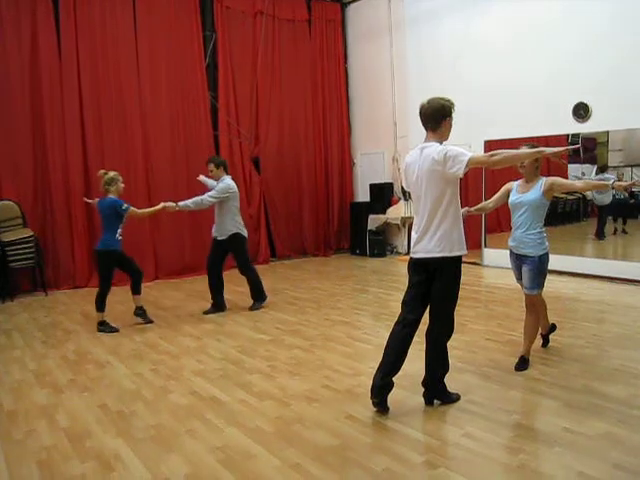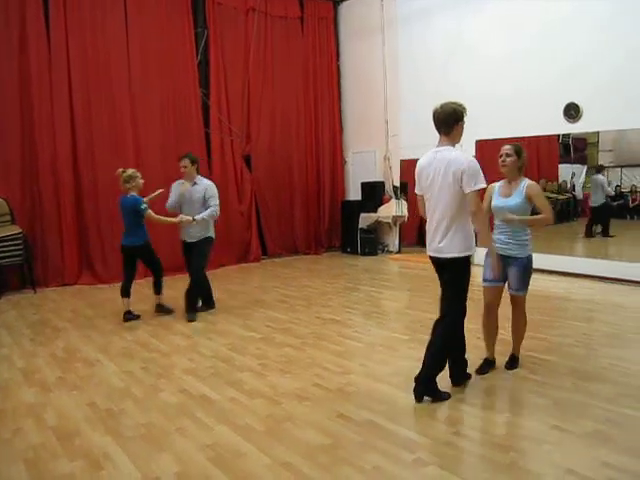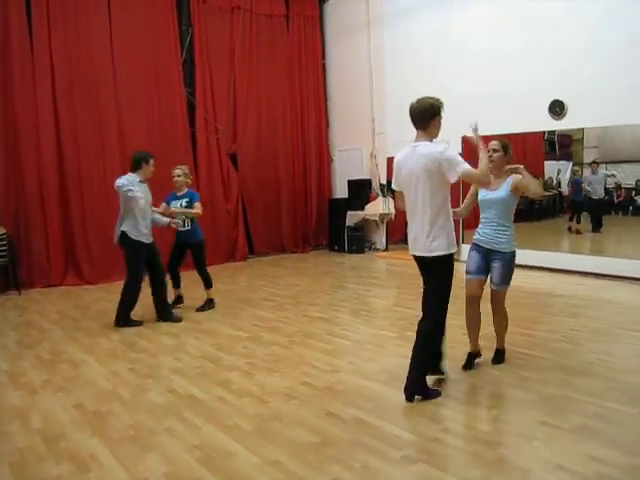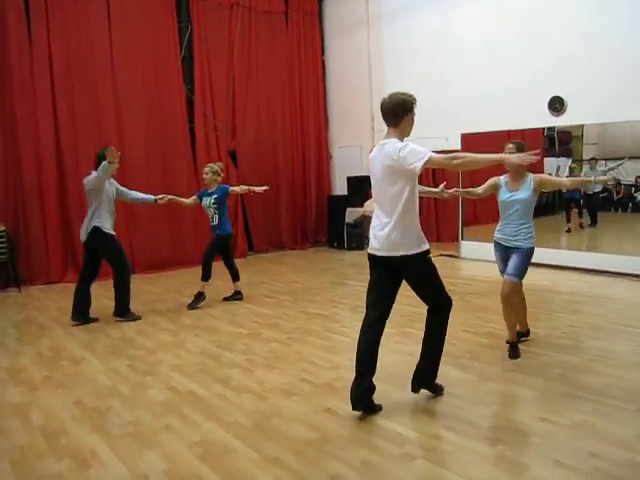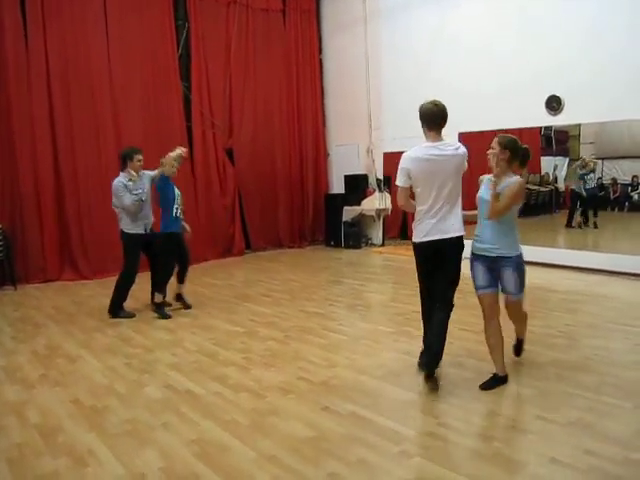
dt=0.7s
person 1, frame 1
left shoulder: (410, 159)
right shoulder: (445, 155)
right elbow: (491, 160)
left wrist: (457, 212)
right wrist: (539, 152)
left hip: (419, 252)
right hip: (444, 253)
left knee: (407, 319)
right knee: (440, 324)
left ankle: (380, 386)
right ankle: (434, 389)
person 1, frame 2
left shoulder: (423, 162)
right shoulder: (465, 162)
right elbow: (476, 210)
right wrist: (489, 248)
left hip: (435, 248)
right hip: (457, 249)
left knee: (455, 309)
right knee: (449, 315)
left ankle: (458, 369)
right ankle: (426, 380)
person 1, frame 3
left shoulder: (400, 158)
right shoulder: (441, 154)
right elbow: (483, 179)
left hip: (417, 245)
right hip: (439, 246)
left knee: (434, 307)
right knee: (432, 313)
left ankle: (433, 361)
right ankle: (416, 382)
person 1, frame 4
left shoulder: (376, 154)
right shoulder: (403, 151)
right elbow: (452, 162)
right wrist: (504, 158)
left hip: (379, 250)
right hip: (408, 249)
left knee: (374, 318)
right knee: (440, 306)
left ankle: (361, 392)
right ankle: (424, 377)
person 1, frame 5
left shoulder: (409, 157)
right shoulder: (459, 153)
left elbow: (402, 202)
left hip: (422, 237)
right hip: (451, 236)
left knee: (428, 298)
right knee: (443, 299)
left ankle: (430, 355)
right ankle: (430, 359)
person 2, frame 1
left shoulder: (548, 183)
right shoulder: (511, 187)
left elbow: (579, 185)
right elbow: (490, 204)
left wrist: (612, 184)
right wrist: (471, 210)
left hip: (535, 251)
right hip: (515, 249)
left knee: (531, 302)
right knee: (533, 297)
left ankle: (525, 353)
right ankle: (546, 327)
person 2, frame 2
left shoulder: (530, 187)
right shoulder: (493, 188)
left elbow: (548, 218)
left wrist: (516, 219)
left hip: (519, 254)
right hip: (495, 251)
left knee: (517, 305)
right knee: (489, 305)
left ankle: (515, 353)
right ankle: (489, 357)
person 2, frame 3
left shoulder: (516, 181)
left elbow: (538, 193)
right elbow: (463, 211)
left wrist: (521, 171)
left hip: (503, 249)
right hip: (479, 245)
left knee: (497, 302)
right knee: (471, 297)
left ankle: (500, 347)
right ankle: (474, 349)
person 2, frame 4
left shoulder: (535, 180)
right shoulder: (497, 182)
left elbow: (565, 182)
right elbow: (480, 191)
left wrist: (593, 180)
right wrist: (461, 192)
left hip: (522, 245)
right hip: (501, 242)
left knee: (507, 293)
right knee: (514, 291)
left ankle: (513, 340)
right ankle: (523, 329)
person 2, frame 5
left shoulder: (516, 184)
right shoulder: (484, 180)
left elbow: (494, 213)
left wrist: (496, 183)
left hip: (508, 256)
right hip: (480, 254)
left knee: (514, 310)
right knee: (489, 312)
left ankle: (519, 337)
right ankle: (500, 371)
person 3, frame 1
left shoulder: (227, 185)
right shoulder: (221, 184)
left elbow: (204, 201)
left wrist: (178, 205)
right wrist: (204, 180)
left hip: (234, 234)
right hip: (221, 235)
left knee: (245, 267)
right knee: (212, 267)
left ankle: (259, 298)
right ankle: (218, 303)
person 3, frame 2
left shoulder: (208, 185)
right shoulder: (177, 186)
left elbow: (214, 211)
right elbow: (170, 207)
left wrist: (193, 218)
right wrist: (180, 191)
left hip: (204, 236)
right hip: (186, 237)
left knee: (197, 271)
right knee: (194, 272)
left ankle: (191, 307)
right ankle: (208, 301)
person 3, frame 3
left shoulder: (145, 186)
right shoulder: (127, 181)
right elbow: (119, 185)
left wrist: (168, 222)
right wrist: (137, 198)
left hip: (146, 238)
right hip: (132, 237)
left knee: (158, 273)
right knee: (135, 277)
left ankle: (164, 312)
right ankle: (123, 318)
person 3, frame 4
left shoulder: (110, 182)
right shoulder: (93, 181)
left elbow: (129, 194)
right elbow: (99, 176)
left wrist: (154, 198)
right wrist: (108, 160)
left hip: (94, 232)
right hip: (100, 232)
left knee: (88, 273)
right knee: (122, 268)
left ankle: (79, 314)
right ankle: (122, 310)
person 3, frame 5
left shoulder: (144, 176)
right shoulder: (119, 184)
left elbow: (161, 172)
right elbow: (132, 206)
left wrist: (174, 156)
right wrist: (138, 186)
left hip: (147, 229)
right hip: (131, 232)
left knee: (157, 264)
right knee: (130, 270)
left ankle: (158, 299)
right ankle: (116, 308)
person 4, frame 1
left shoulder: (103, 202)
right shoulder: (114, 202)
left elbow: (97, 202)
right elbow: (138, 213)
left wrist: (93, 202)
right wrist: (160, 207)
left hip: (113, 249)
right hip: (106, 250)
left knee: (136, 273)
right knee: (105, 285)
left ankle: (139, 309)
right ankle: (101, 322)
person 4, frame 2
left shoulder: (123, 200)
right shoulder: (136, 200)
right elbow: (154, 217)
left wrist: (153, 195)
right wrist: (176, 220)
left hip: (126, 245)
right hip: (140, 244)
left knee: (128, 277)
right knee: (157, 270)
left ankle: (127, 311)
right ankle: (159, 304)
person 4, frame 3
left shoulder: (192, 194)
right shoulder: (170, 196)
left elbow: (198, 212)
right elbow: (161, 211)
left wrist: (180, 211)
left hip: (195, 238)
right hip: (180, 238)
left knee: (201, 268)
right knee: (172, 267)
left ankle: (210, 300)
right ankle: (178, 296)
person 4, frame 4
left shoulder: (222, 189)
right shoulder: (204, 192)
left elbow: (238, 189)
right elbow: (188, 202)
left wrist: (252, 189)
right wrist: (173, 198)
left hip: (223, 232)
right hip: (218, 232)
left knee: (206, 259)
right knee: (228, 261)
left ankle: (200, 294)
right ankle: (237, 292)
person 4, frame 5
left shoulder: (171, 183)
right shoulder: (163, 181)
right elbow: (168, 168)
left wrist: (182, 223)
left hip: (176, 230)
right hip: (168, 231)
left knee: (184, 262)
right knee: (168, 266)
left ankle: (179, 294)
